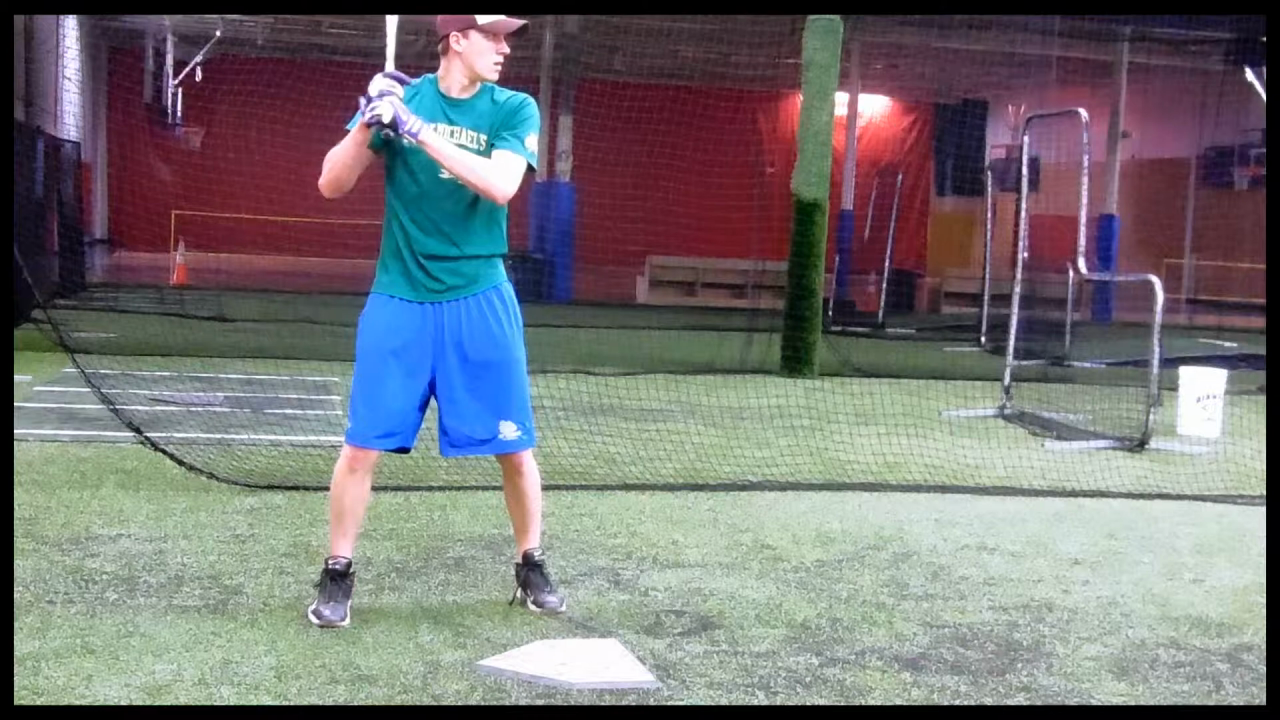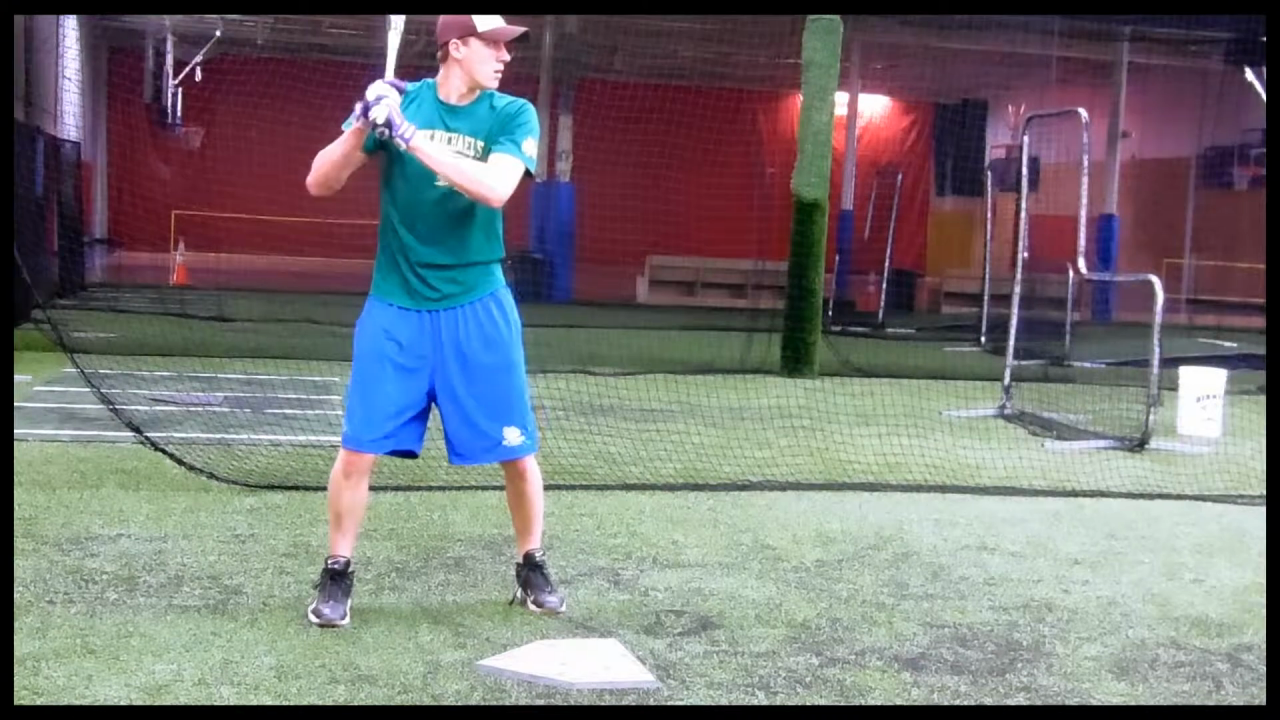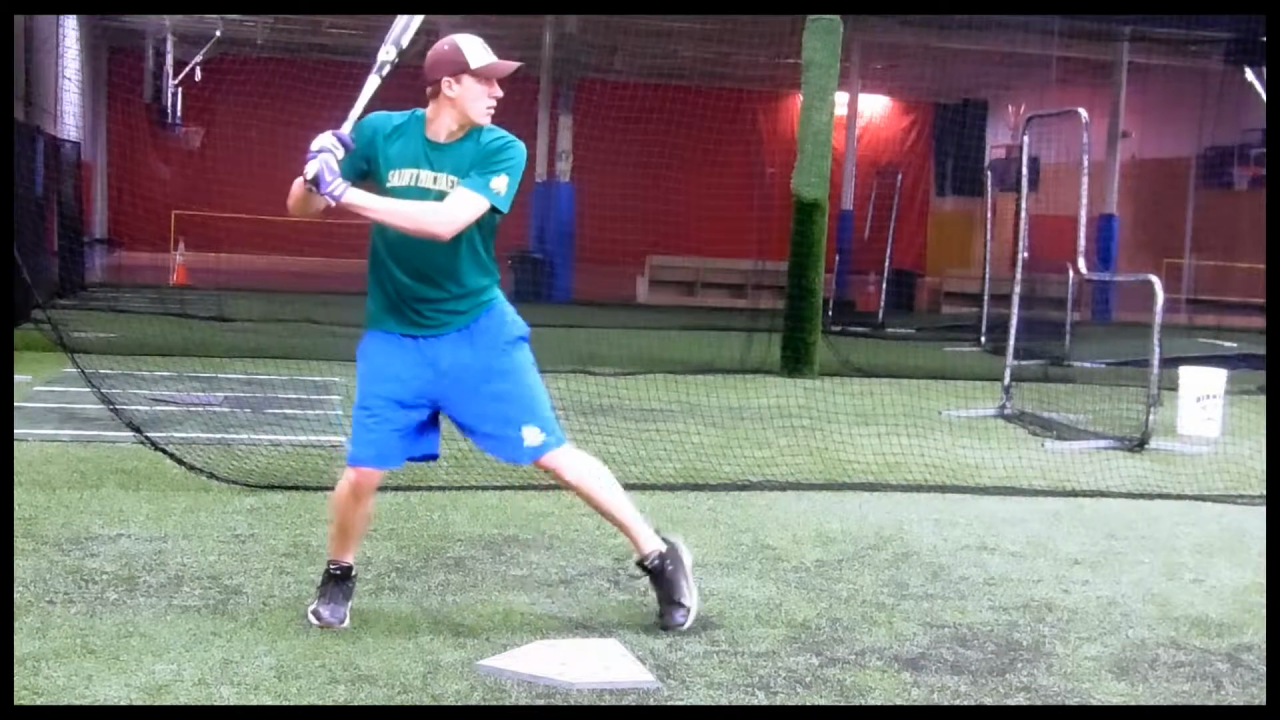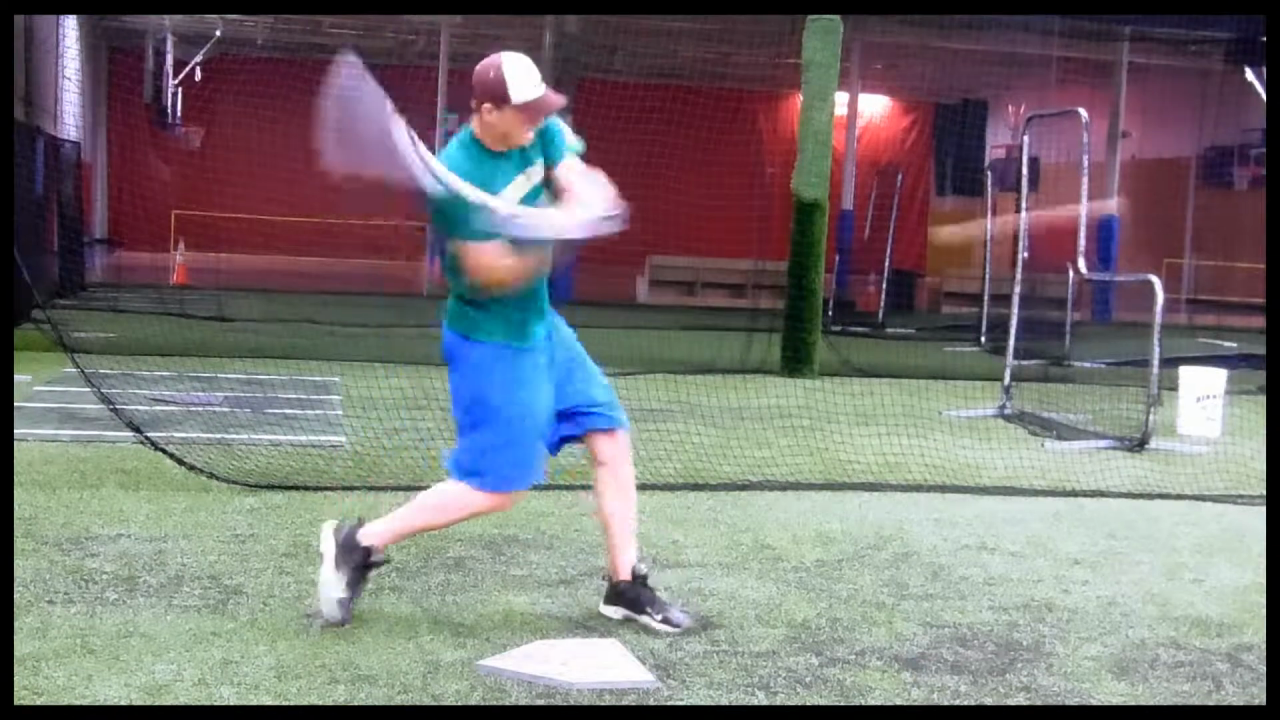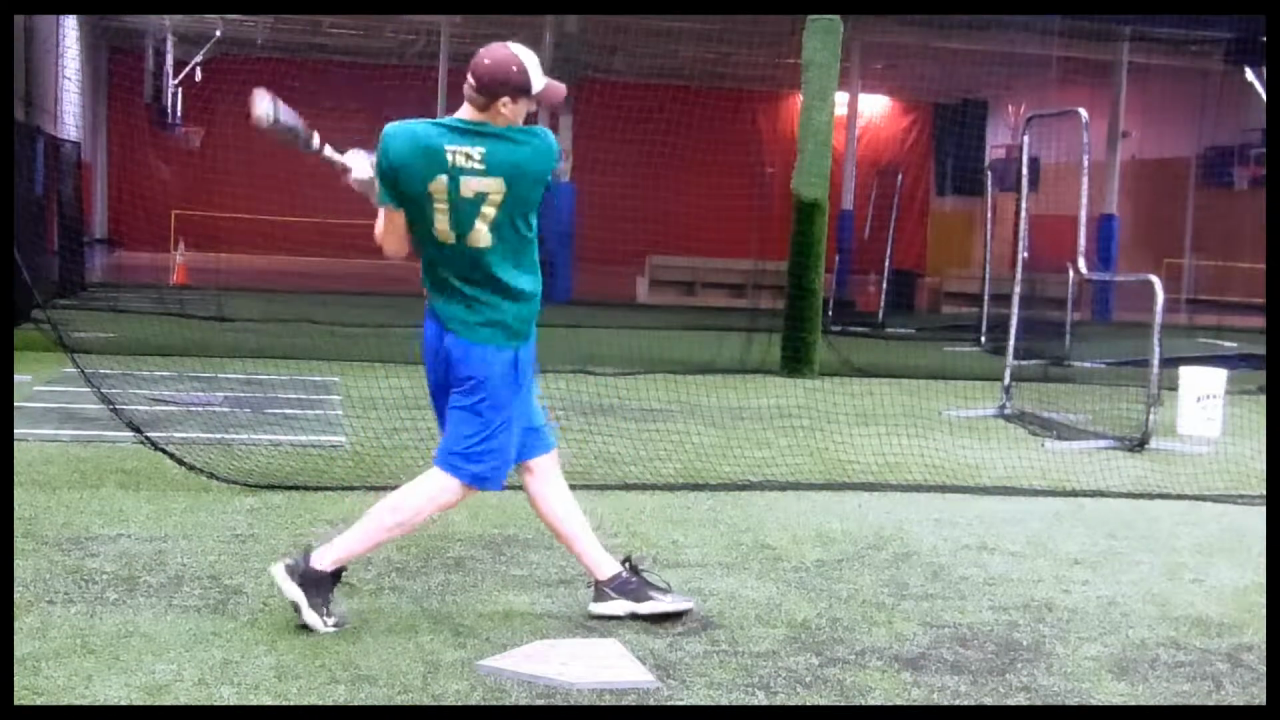
dt=0.4s
person 1, frame 1
left shoulder: (515, 108)
right shoulder: (398, 94)
left elbow: (501, 185)
right elbow: (331, 185)
left wrist: (417, 130)
right wrist: (368, 122)
left hip: (480, 300)
right hip: (399, 300)
left knee: (513, 445)
right knee: (363, 444)
left ankle: (530, 564)
right ankle: (337, 572)
person 1, frame 2
left shoulder: (514, 116)
right shoulder: (398, 100)
left elbow: (495, 189)
right elbow: (319, 183)
left wrist: (408, 139)
right wrist: (363, 125)
left hip: (477, 308)
right hip: (396, 308)
left knee: (518, 452)
right knee: (359, 450)
left ankle: (530, 566)
right ankle: (337, 573)
person 1, frame 3
left shoulder: (502, 150)
right shoulder: (379, 132)
left elbow: (445, 222)
right elbow: (300, 207)
left wrist: (345, 192)
right wrist: (316, 169)
left hip: (480, 330)
right hip: (397, 336)
left knee: (551, 454)
right knee: (364, 469)
left ankle: (658, 556)
right ankle: (337, 575)
person 1, frame 4
left shoulder: (543, 130)
right shoulder: (456, 174)
left elbow: (584, 186)
right elbow: (492, 276)
right wrist: (530, 242)
left hip: (538, 326)
right hip: (491, 344)
left knee: (612, 440)
right knee: (494, 487)
left ankle: (626, 583)
right ankle: (358, 544)
person 1, frame 5
left shoulder: (400, 142)
right shoulder: (538, 150)
left elbow: (392, 248)
left hip: (447, 328)
right hip: (499, 339)
left knee: (538, 458)
right knee: (458, 477)
left ankle: (613, 580)
right ankle: (316, 568)
